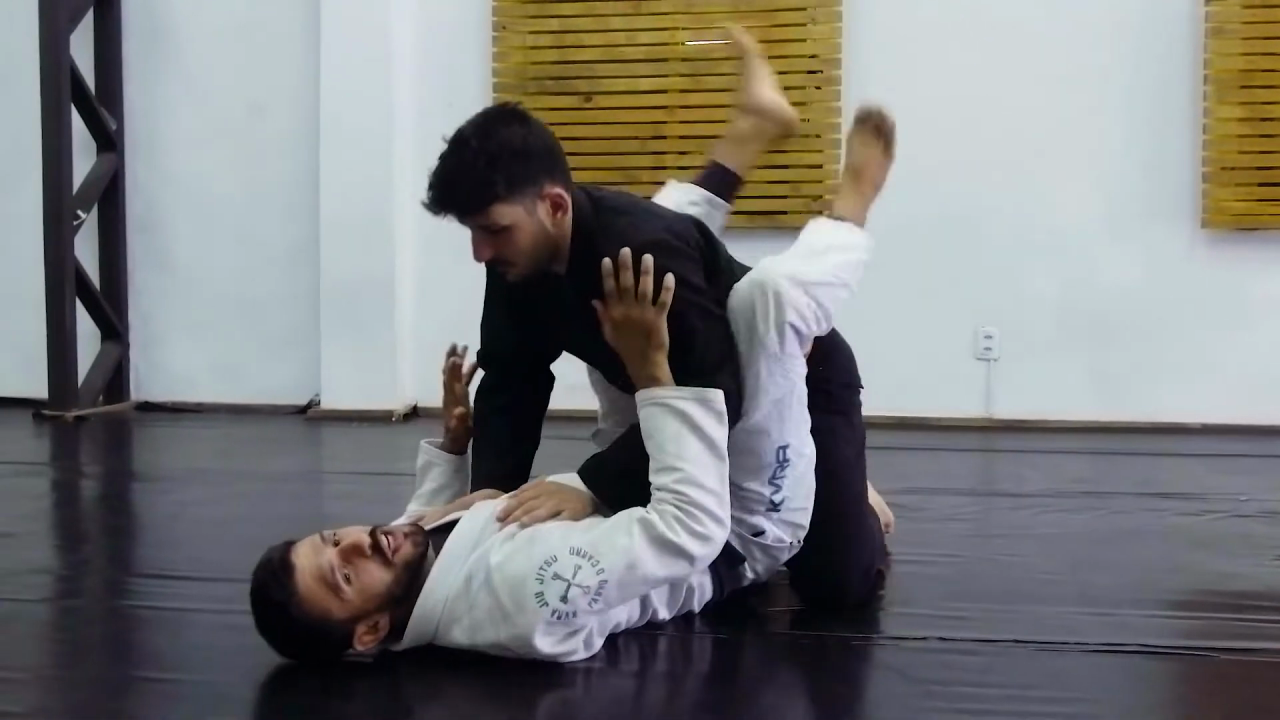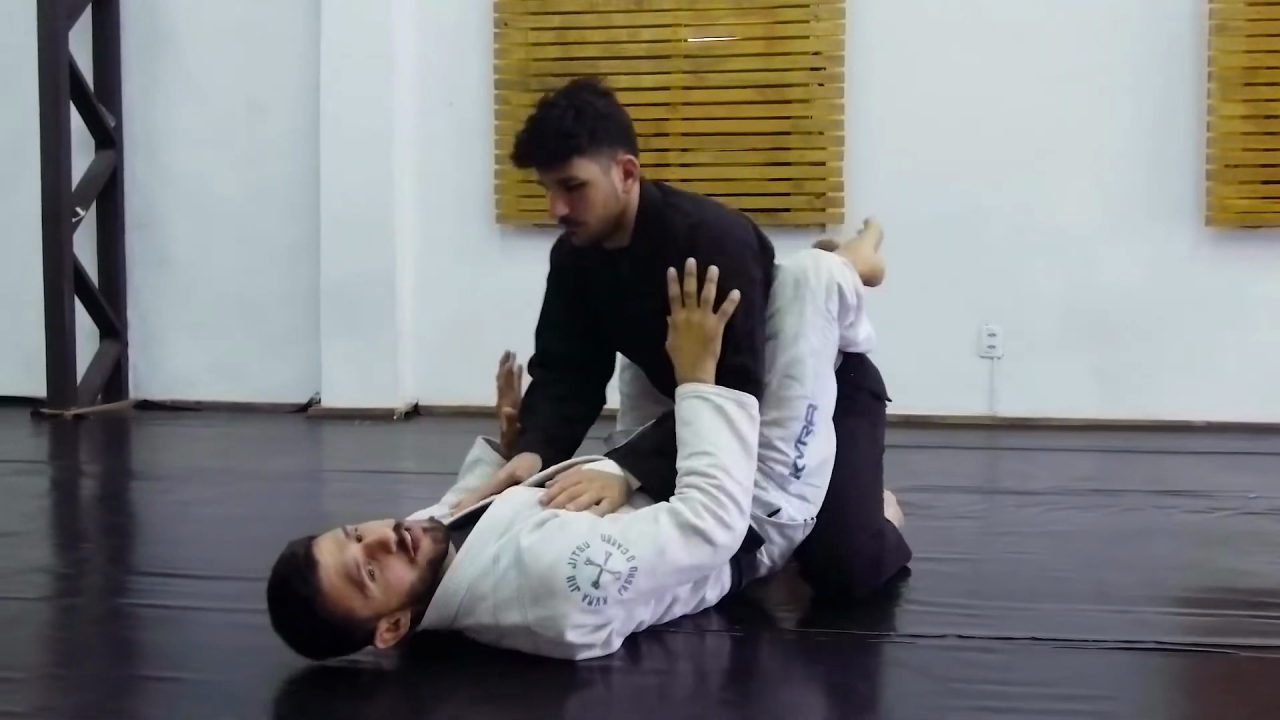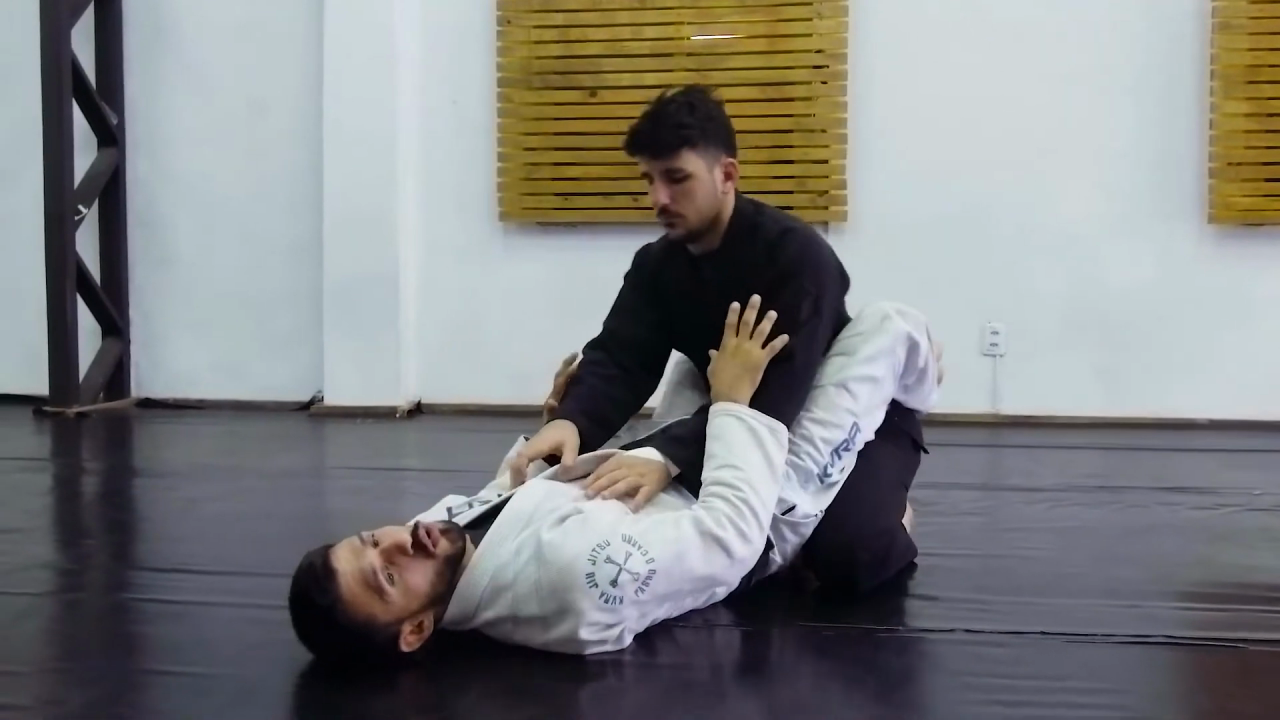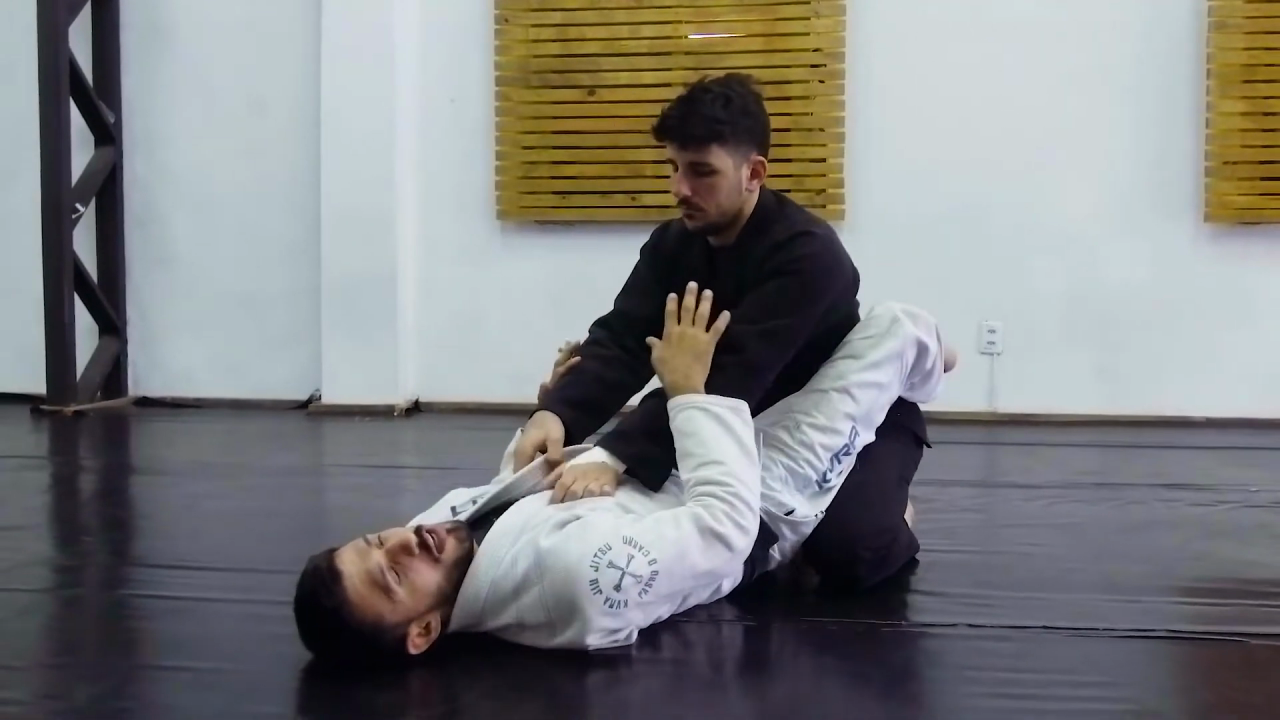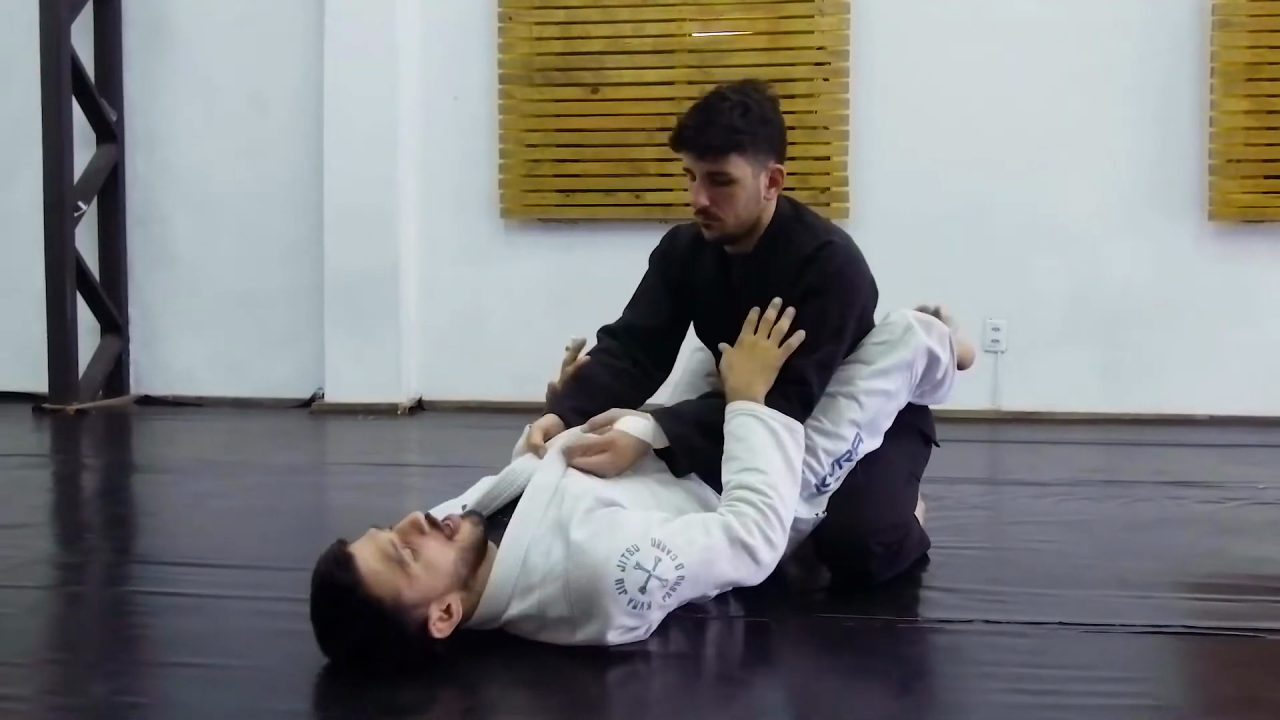
dt=0.4s
person 1, frame 1
left shoulder: (406, 591)
right shoulder: (517, 597)
right elbow: (693, 525)
left wrist: (451, 438)
right wrist: (650, 370)
left hip: (619, 515)
right hip: (739, 540)
left knee: (607, 304)
right knee: (767, 294)
right ankle: (841, 218)
person 1, frame 2
left shoulder: (425, 543)
right shoulder: (546, 580)
right elbow: (712, 522)
left wrist: (503, 434)
right wrist: (696, 372)
left hip: (650, 487)
right hip: (752, 520)
right knee: (807, 274)
right ankle: (844, 273)
person 1, frame 3
left shoulder: (442, 529)
right shoulder: (567, 574)
right elbow: (732, 535)
right wrist: (733, 399)
left hip: (684, 481)
right hip: (766, 517)
right knee: (882, 324)
right ankle: (910, 376)
person 1, frame 4
left shoulder: (438, 528)
right shoulder: (569, 576)
right elbow: (727, 524)
right wrist: (688, 390)
left hip: (672, 475)
right hip: (762, 510)
right knee: (895, 328)
right ankle: (917, 366)
person 1, frame 5
left shoulder: (453, 527)
right shoulder: (593, 573)
right elbow: (753, 536)
right wrist: (745, 398)
left hip: (678, 463)
right hip: (766, 504)
right knee: (905, 334)
right ankle: (938, 356)
person 2, frame 1
left shoulder: (647, 250)
right shoulder: (520, 257)
right elbow: (513, 383)
left wrist: (590, 486)
right wrist: (491, 492)
left hip: (796, 377)
right hip: (683, 386)
left knee: (835, 583)
left ankle: (856, 506)
person 2, frame 2
left shoulder: (713, 239)
right shoulder: (575, 253)
left elbow: (732, 389)
right elbow: (566, 373)
left wrist: (624, 471)
right wrist: (532, 453)
person 2, frame 3
left shoulder: (796, 253)
right shoulder: (658, 265)
left elbow: (776, 391)
right elbow: (621, 360)
left wrist: (666, 458)
right wrist: (570, 421)
left hip: (857, 422)
left knee: (846, 555)
left ankle: (886, 516)
person 2, frame 4
left shoulder: (807, 255)
right shoulder: (672, 246)
left elbow: (731, 375)
right elbow: (623, 342)
left wrist: (612, 456)
right wrist: (556, 411)
left knee: (845, 552)
left ankle: (890, 514)
person 2, frame 5
left shoulder: (831, 264)
right shoulder: (684, 250)
left elbow: (784, 397)
right elbow: (633, 348)
left wrist: (653, 434)
right wrist: (566, 414)
left knee: (856, 547)
left ankle: (900, 512)
